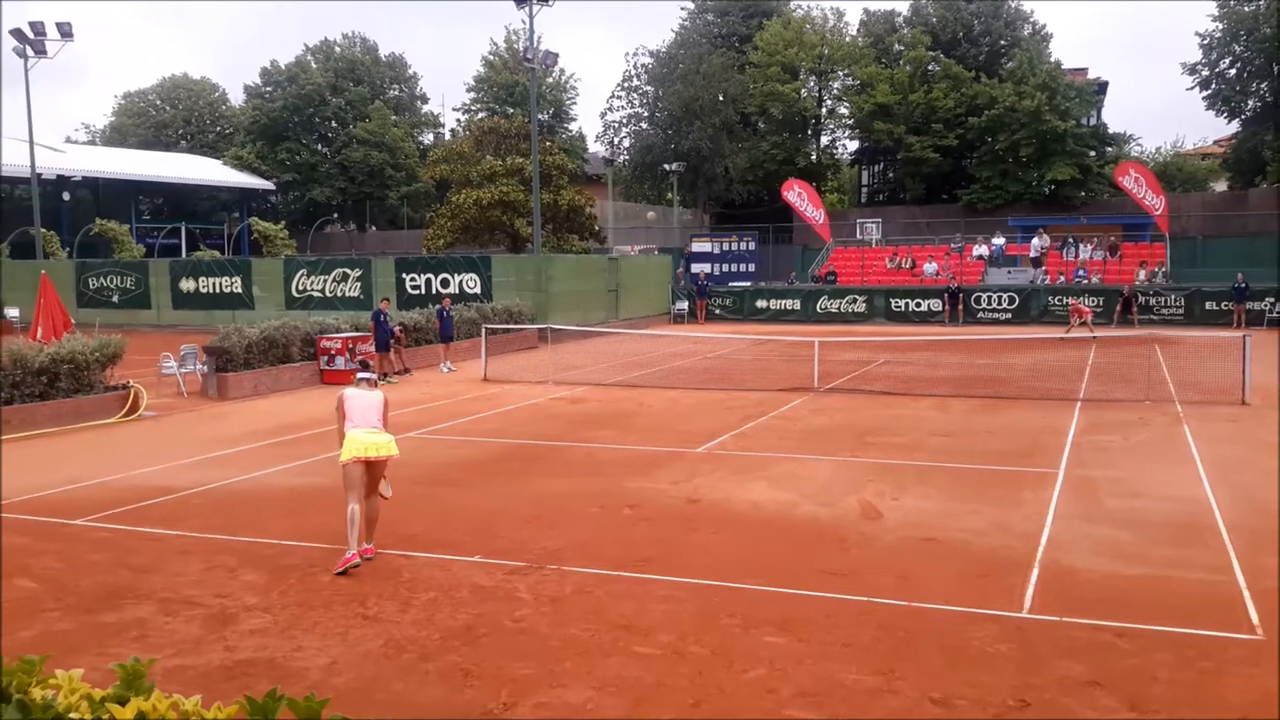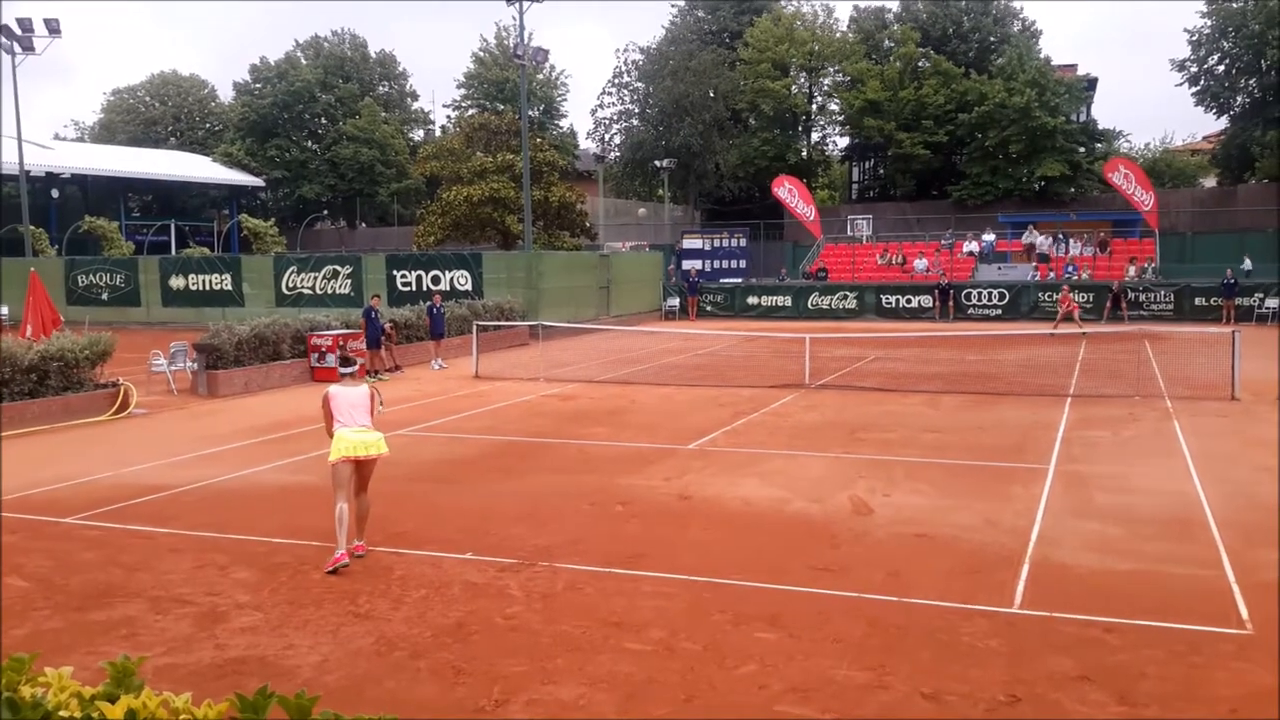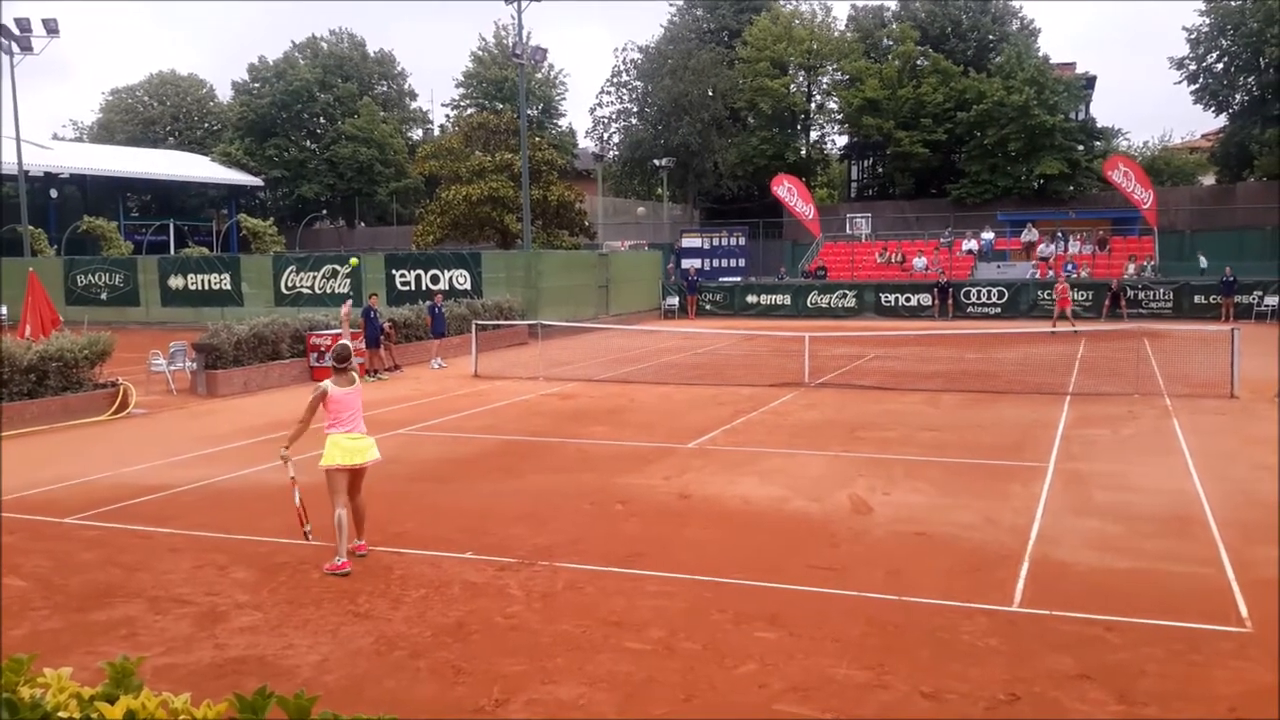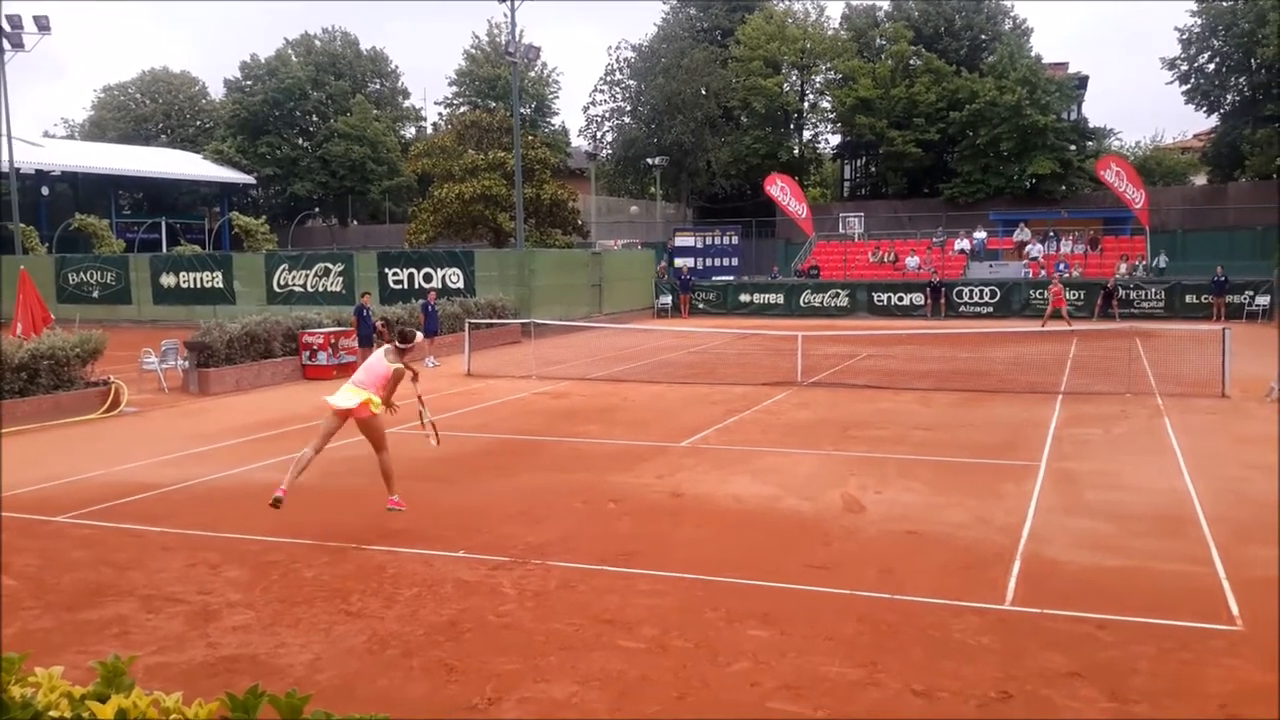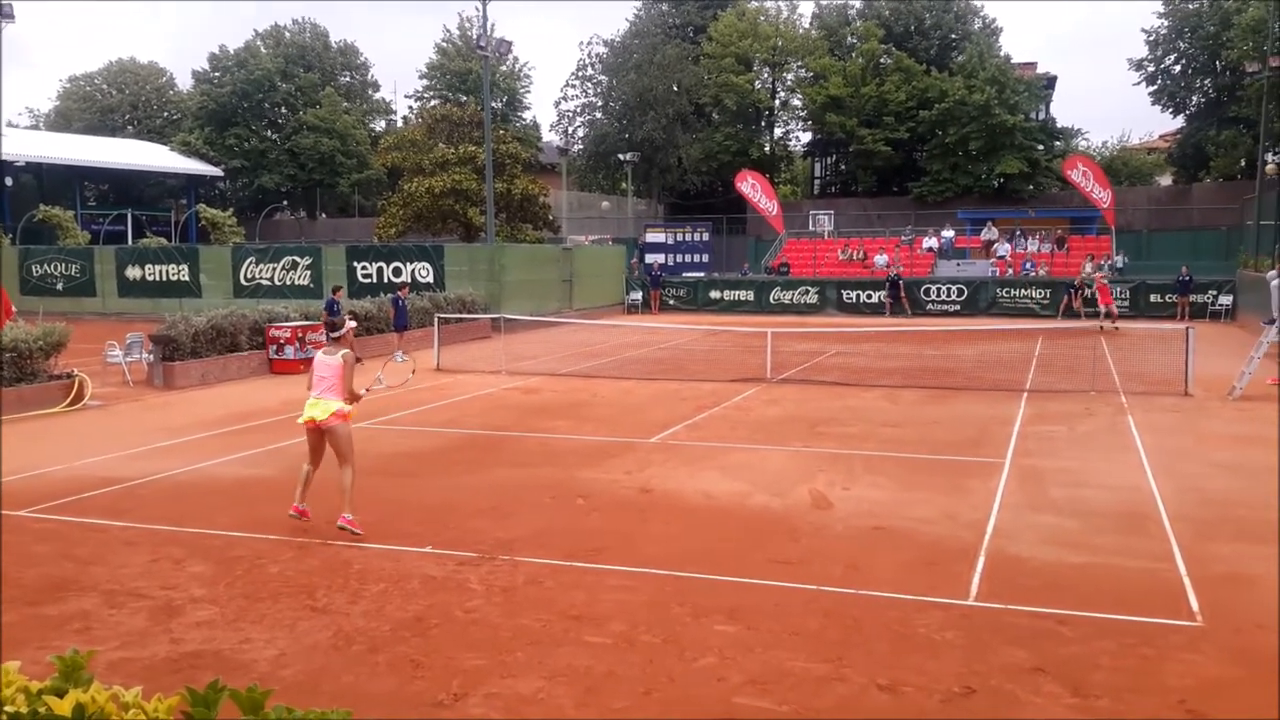
dt=1s
person 1, frame 1
left shoulder: (344, 394)
right shoulder: (381, 396)
left elbow: (341, 429)
left wrist: (345, 453)
right wrist: (381, 469)
left hip: (356, 441)
right hip: (381, 441)
left knee: (353, 499)
right knee: (371, 495)
left ankle: (352, 552)
right ankle: (368, 546)
person 1, frame 2
left shoulder: (329, 392)
right shoulder: (367, 390)
left elbow: (329, 428)
left hip: (344, 440)
right hip: (369, 438)
left knee: (341, 499)
right knee: (361, 493)
left ankle: (341, 552)
right ankle: (359, 543)
person 1, frame 3
left shoulder: (324, 389)
right shoulder: (355, 379)
left elbow: (304, 421)
right elbow: (348, 344)
left wrist: (287, 446)
right wrist: (345, 318)
left hip: (338, 446)
right hip: (360, 443)
left knee: (339, 503)
right knee: (355, 496)
left ankle: (341, 559)
right ankle: (361, 543)
person 1, frame 4
left shoulder: (384, 349)
right shoulder: (399, 370)
right elbow: (385, 399)
left wrist: (409, 368)
right wrist: (388, 403)
left hip: (346, 396)
right hip: (364, 404)
left knee: (314, 447)
right knee: (382, 451)
left ankle: (283, 489)
right ankle: (393, 498)
person 1, frame 5
left shoulder: (319, 354)
right shoulder: (347, 355)
left elbow: (310, 387)
right elbow: (348, 391)
right wrist: (357, 396)
left hip: (313, 410)
right hip: (333, 413)
left knee: (312, 462)
right knee: (347, 466)
left ankle: (299, 505)
right ankle: (346, 516)
